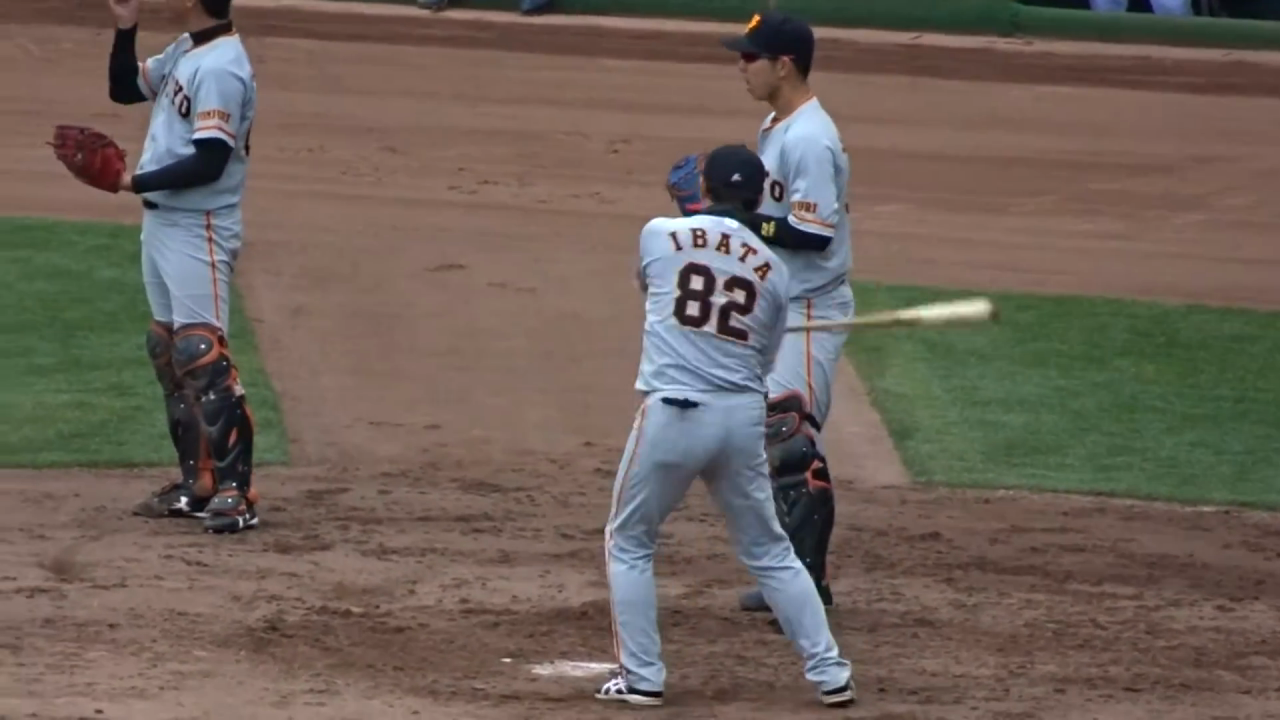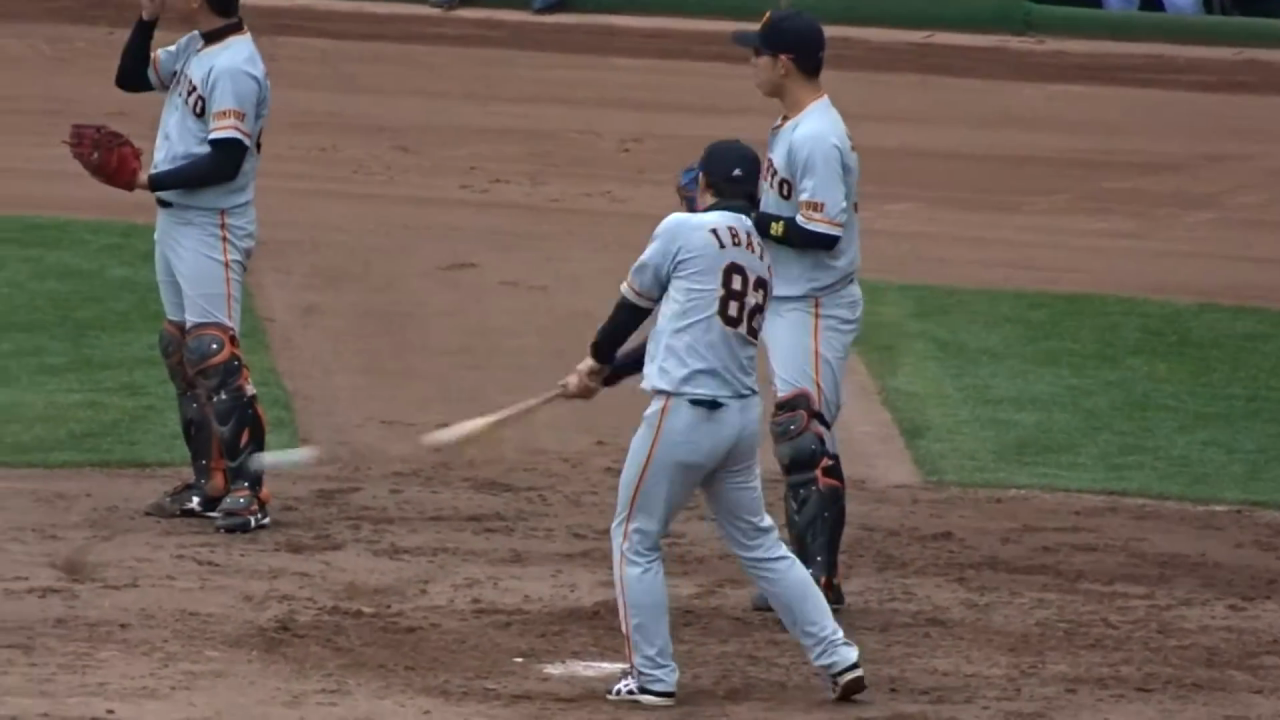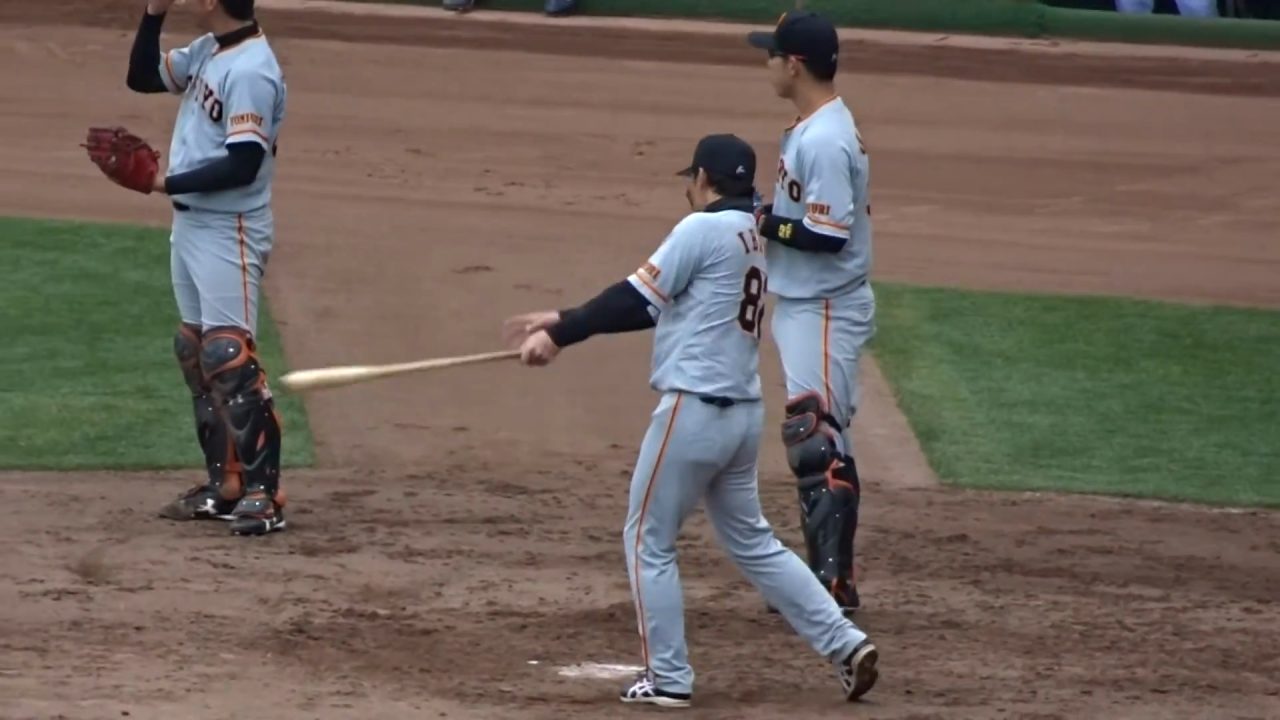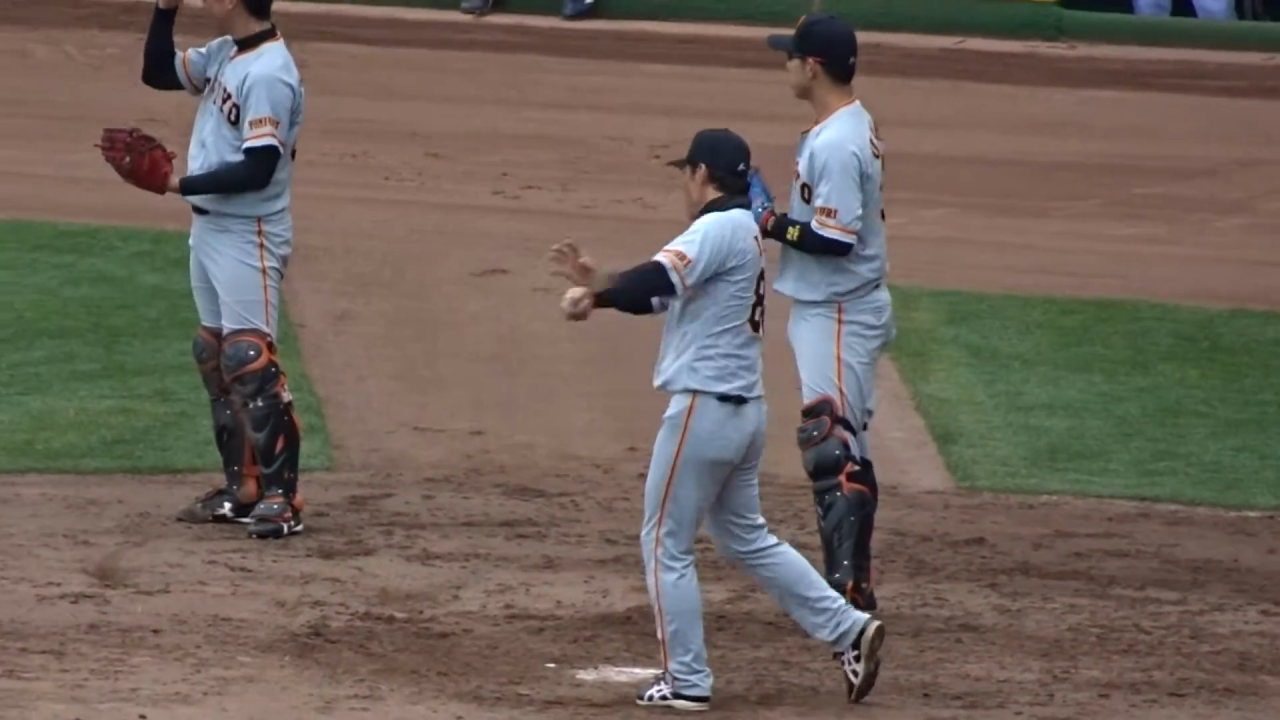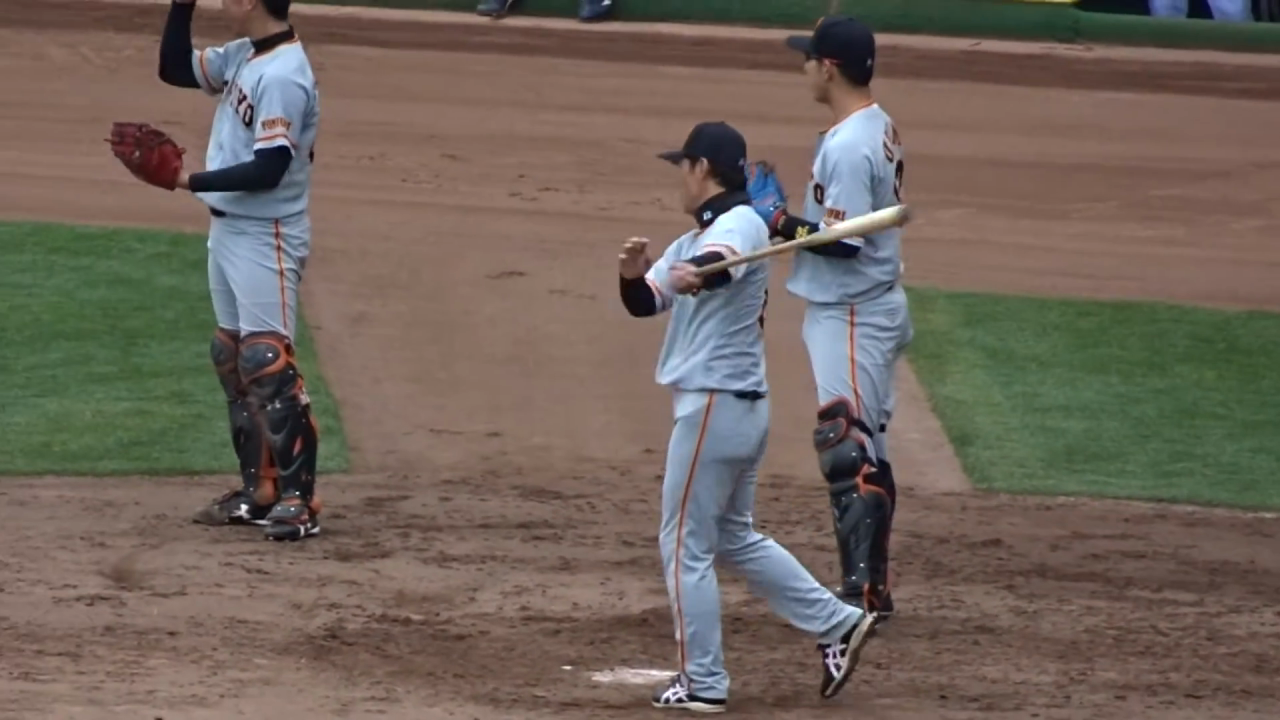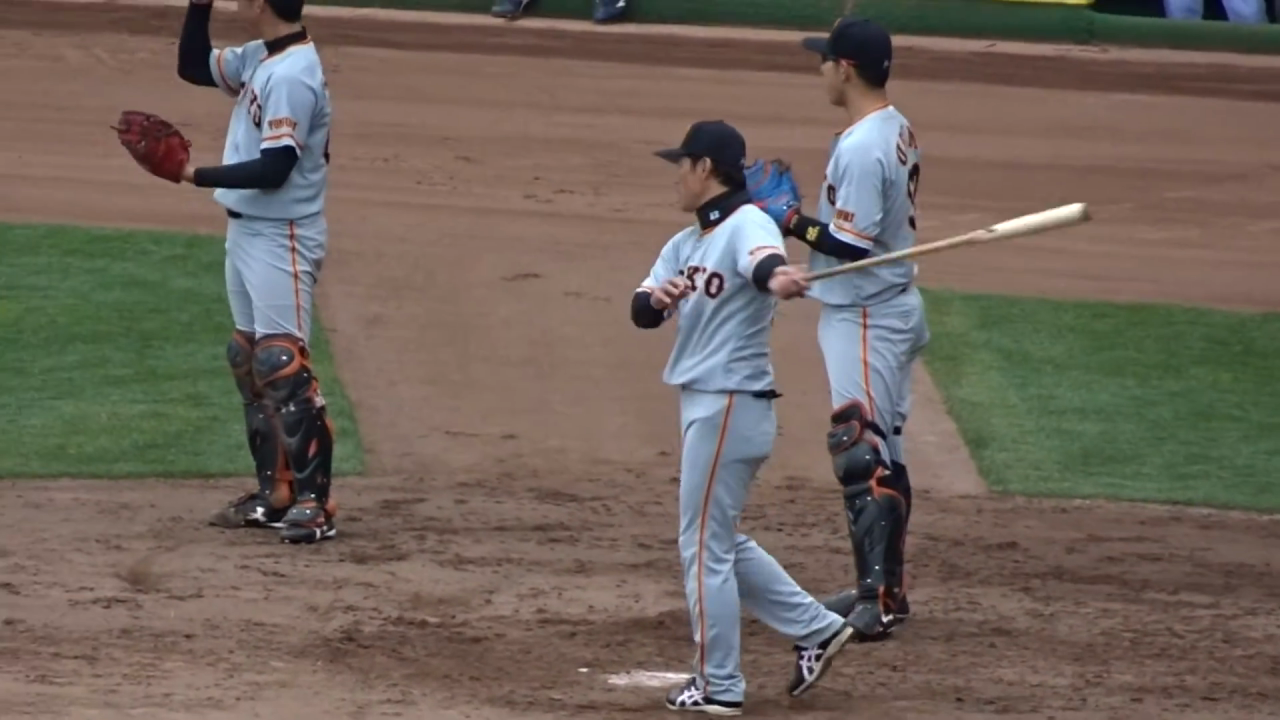
dt=0.1s
person 1, frame 1
left shoulder: (809, 139)
right shoulder: (776, 126)
left elbow: (814, 236)
left wrist: (742, 221)
left hip: (805, 310)
right hip: (778, 305)
left knee: (793, 441)
left ankle: (808, 586)
person 1, frame 2
left shoulder: (815, 137)
right shoulder: (796, 124)
left elbow: (822, 233)
left wrist: (750, 220)
right wrist: (746, 213)
left hip: (812, 308)
right hip: (791, 302)
left knee: (804, 440)
right knee: (805, 438)
left ankle: (821, 584)
right ankle: (809, 571)
person 1, frame 3
left shoulder: (824, 139)
right shoulder: (812, 126)
left elbow: (830, 236)
left wrist: (759, 221)
right wrist: (758, 217)
left hip: (824, 310)
right hip: (803, 304)
left knee: (815, 441)
right knee: (818, 439)
left ankle: (835, 585)
right ankle: (824, 573)
person 1, frame 4
left shoulder: (834, 143)
right shoulder: (852, 125)
left elbow: (838, 239)
left wrist: (768, 222)
right wrist: (776, 217)
left hip: (838, 314)
right hip: (834, 308)
left knee: (831, 444)
right knee: (844, 441)
left ankle: (852, 590)
right ankle: (847, 578)
person 1, frame 5
left shoulder: (848, 146)
right shoulder: (877, 127)
left elbow: (844, 241)
left wrist: (778, 222)
left hip: (852, 315)
right hip: (854, 309)
left knee: (846, 446)
right knee: (861, 445)
left ankle: (868, 592)
right ankle: (864, 580)
person 1, frame 6
left shoulder: (862, 147)
right shoulder: (895, 129)
left elbow: (852, 243)
left wrist: (791, 220)
left hip: (866, 317)
right hip: (880, 311)
left knee: (861, 450)
right knee: (879, 448)
left ankle: (883, 596)
right ankle: (880, 584)
person 2, frame 1
left shoulder: (659, 235)
right shoulder: (773, 271)
left hip: (670, 417)
right hip: (740, 421)
left knee: (628, 544)
right knee: (769, 551)
left ankle: (642, 675)
right ankle: (829, 673)
person 2, frame 2
left shoulder: (682, 229)
right shoulder: (759, 257)
left elbow: (637, 300)
left wrist: (598, 361)
right wrist: (612, 372)
left hip: (685, 413)
right hip: (740, 416)
left knee: (635, 542)
right knee: (760, 544)
left ankle: (653, 677)
right ankle: (839, 658)
person 2, frame 3
left shoulder: (702, 231)
right shoulder: (747, 242)
left elbow: (638, 296)
right elbow: (659, 315)
left wrist: (558, 334)
right wrist: (558, 320)
left hip: (693, 411)
right hip: (741, 415)
left knee: (648, 544)
right knee: (753, 542)
left ankle: (670, 678)
right ankle: (844, 642)
person 2, frame 4
left shoulder: (727, 228)
right shoulder: (725, 233)
left elbow: (660, 281)
right elbow: (638, 292)
left wrist: (596, 293)
right wrist: (592, 279)
left hip: (703, 409)
right hip: (744, 411)
left knee: (667, 546)
right knee: (748, 537)
left ankle: (685, 681)
right ankle: (845, 625)
person 2, frame 5
left shoulder: (739, 224)
right shoulder: (693, 239)
left elbow: (716, 268)
right elbow: (646, 301)
left wrist: (691, 275)
right wrist: (633, 271)
left hip: (715, 406)
right hip: (735, 408)
left knee: (685, 546)
right knee: (734, 536)
left ankle: (705, 682)
right ankle: (835, 621)
person 2, frame 6
left shoulder: (747, 224)
right shoulder: (684, 242)
left elbow: (767, 266)
right elbow: (643, 302)
left wrist: (782, 278)
right wrist: (657, 296)
left hip: (729, 409)
right hip: (702, 407)
left knee: (703, 549)
right knee: (718, 541)
right ankle: (814, 625)
person 3, frame 1
left shoulder: (221, 67)
right shoulder: (185, 50)
left elbow: (210, 161)
right elbow: (125, 89)
left wrist: (133, 182)
left hip: (199, 229)
right hip: (161, 221)
left knee: (201, 353)
right knee: (167, 352)
left ankle: (236, 491)
right ankle: (198, 481)
person 3, frame 2
left shoulder: (236, 67)
right shoulder: (193, 48)
left elbow: (226, 162)
right elbow: (130, 78)
left wrist: (149, 180)
left hip: (211, 227)
right hip: (174, 219)
left knee: (213, 352)
right knee: (181, 350)
left ankle: (248, 491)
right ankle: (211, 482)
person 3, frame 3
left shoulder: (252, 70)
right shoulder: (206, 51)
left elbow: (243, 166)
right elbow: (141, 78)
left wrist: (166, 183)
left hip: (228, 231)
right hip: (190, 224)
left knee: (229, 356)
right knee: (196, 353)
left ankle: (263, 494)
right ankle: (225, 484)
person 3, frame 4
left shoulder: (270, 73)
right shoulder: (225, 54)
left elbow: (258, 170)
right elbow: (156, 73)
left wrist: (179, 184)
left hip: (248, 235)
right hip: (209, 227)
left knee: (250, 360)
right knee: (215, 356)
left ankle: (282, 497)
right ankle: (242, 488)
person 3, frame 5
left shoulder: (284, 75)
right shoulder: (243, 55)
left elbow: (268, 171)
right elbow: (173, 70)
left wrist: (190, 180)
left hip: (265, 237)
right hip: (228, 229)
left knee: (267, 362)
right knee: (232, 359)
left ankle: (299, 500)
right ankle: (259, 490)
person 3, frame 6
left shoulder: (292, 75)
right shoulder: (260, 57)
left elbow: (274, 170)
right elbow: (192, 66)
left wrist: (195, 175)
left hip: (281, 238)
right hip: (247, 231)
left knee: (281, 364)
right knee: (248, 360)
left ankle: (314, 503)
right ankle: (274, 492)
